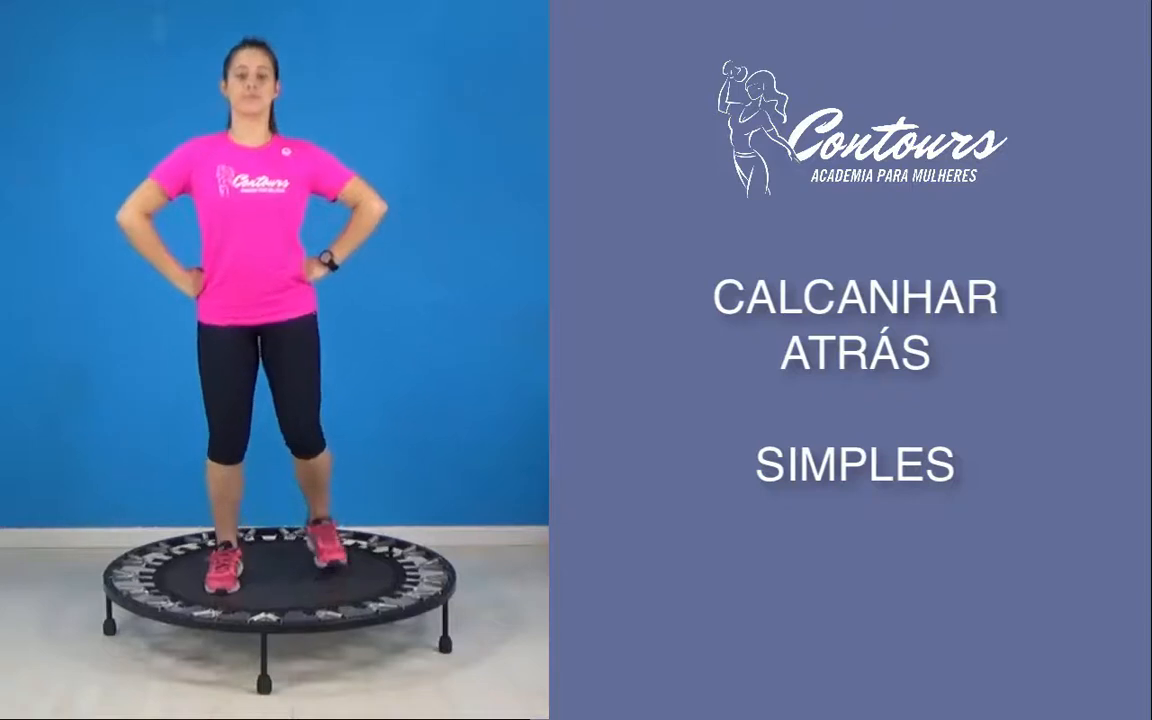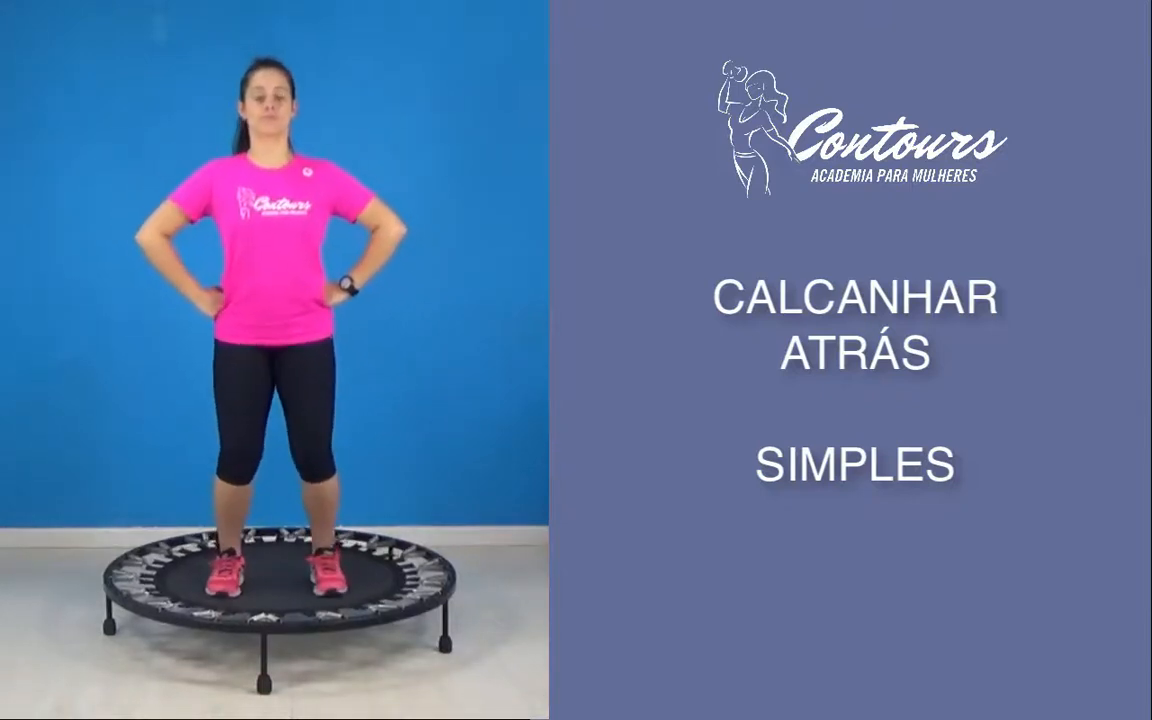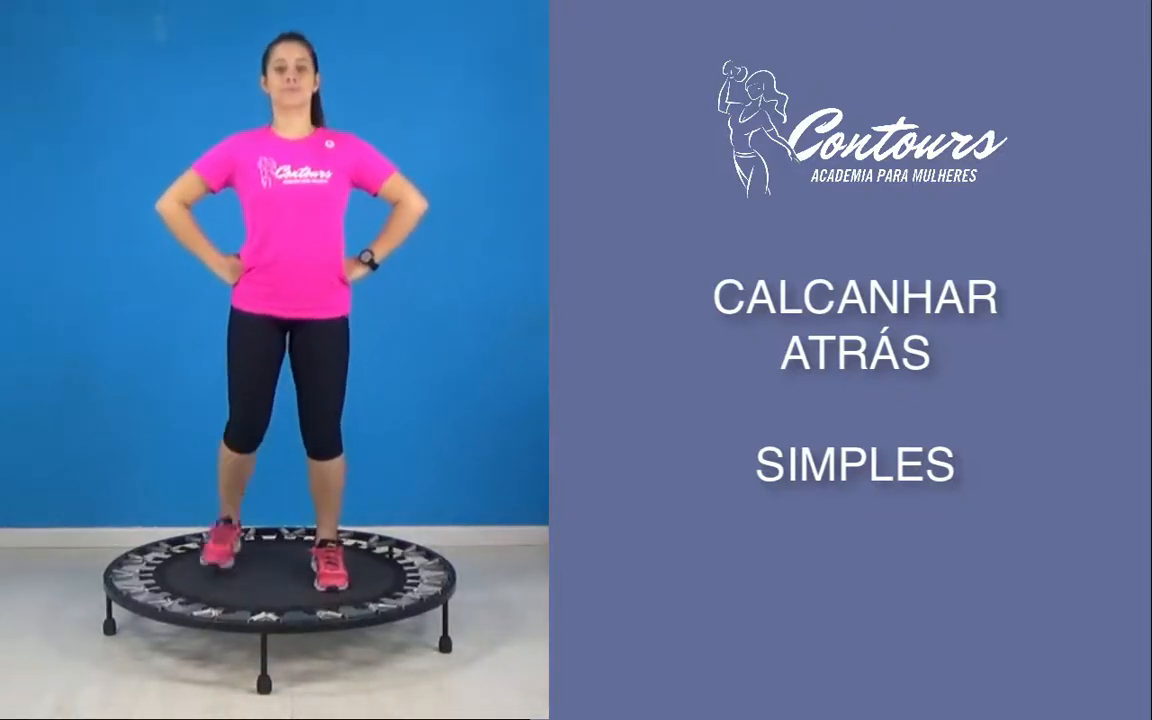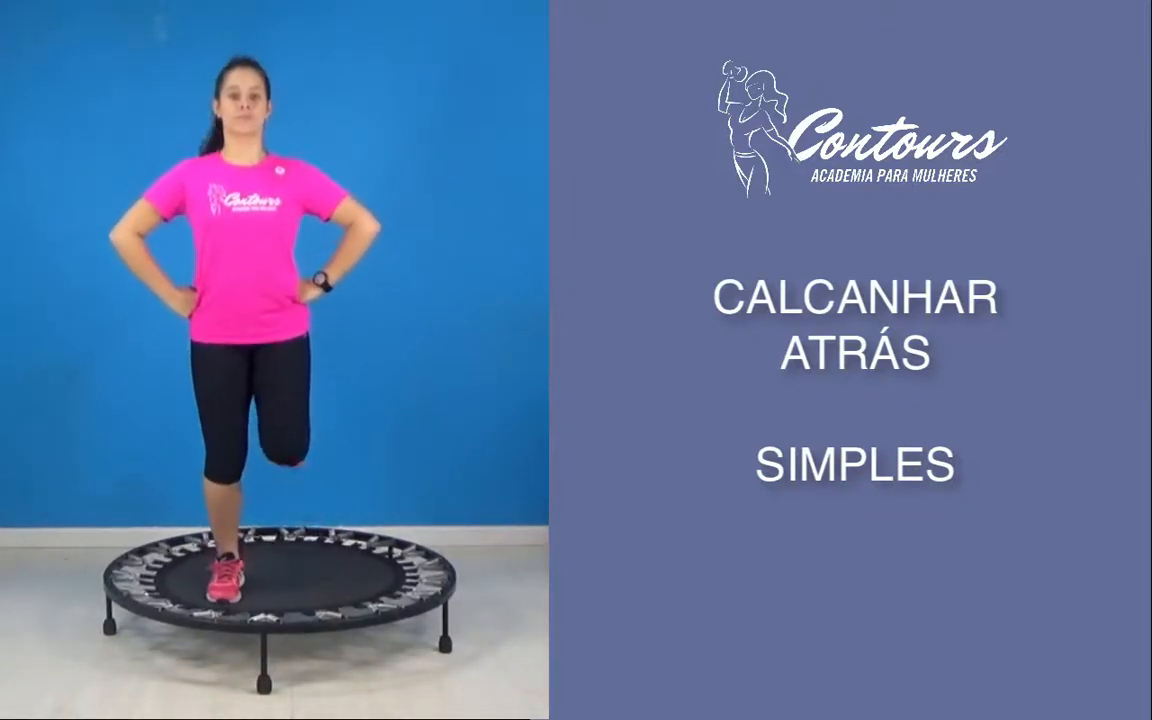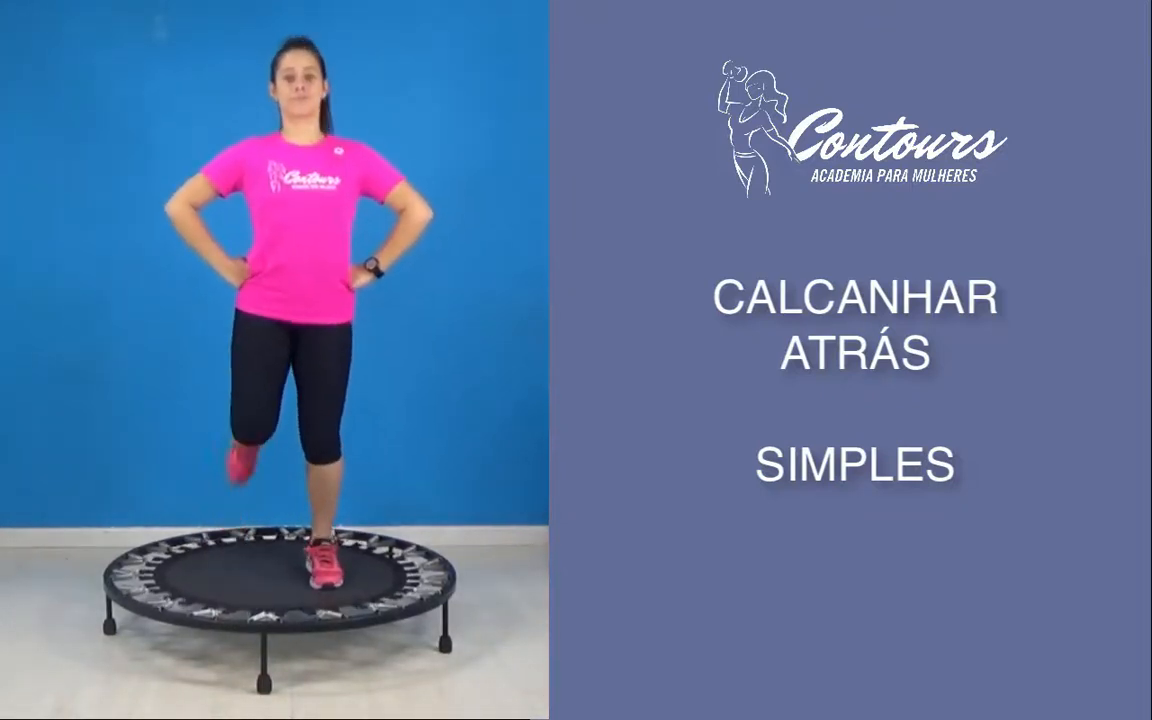
dt=0.7s
person 1, frame 1
left shoulder: (304, 157)
right shoulder: (197, 155)
left elbow: (372, 205)
right elbow: (131, 215)
left wrist: (327, 262)
right wrist: (180, 276)
left hip: (291, 316)
right hip: (221, 320)
left knee: (303, 432)
right knee: (226, 438)
left ankle: (321, 524)
right ankle: (226, 549)
person 1, frame 2
left shoulder: (323, 177)
right shoulder: (217, 176)
left elbow: (391, 228)
right elbow: (151, 234)
left wrist: (347, 286)
right wrist: (200, 296)
left hip: (308, 340)
right hip: (239, 340)
left knee: (314, 456)
right knee: (238, 456)
left ankle: (324, 553)
right ankle: (228, 554)
person 1, frame 3
left shoulder: (346, 150)
right shoulder: (239, 149)
left elbow: (412, 203)
right elbow: (171, 205)
left wrist: (367, 261)
right wrist: (219, 264)
left hip: (324, 314)
right hip: (255, 311)
left knee: (323, 433)
right knee: (246, 426)
left ankle: (327, 546)
right ankle: (226, 524)
person 1, frame 4
left shoulder: (296, 176)
right shoulder: (190, 176)
left elbow: (365, 225)
right elbow: (125, 234)
left wrist: (321, 282)
right wrist: (173, 295)
left hip: (284, 335)
right hip: (215, 338)
left knee: (286, 448)
right knee: (224, 456)
left ankle: (282, 428)
right ankle: (227, 559)
person 1, frame 5
left shoulder: (354, 158)
right shoulder: (249, 154)
left elbow: (418, 212)
right elbow: (179, 206)
left wrist: (371, 269)
right wrist: (225, 266)
left hip: (330, 318)
right hip: (261, 314)
left knee: (322, 436)
right knee: (251, 428)
left ankle: (322, 545)
right ankle: (246, 450)
